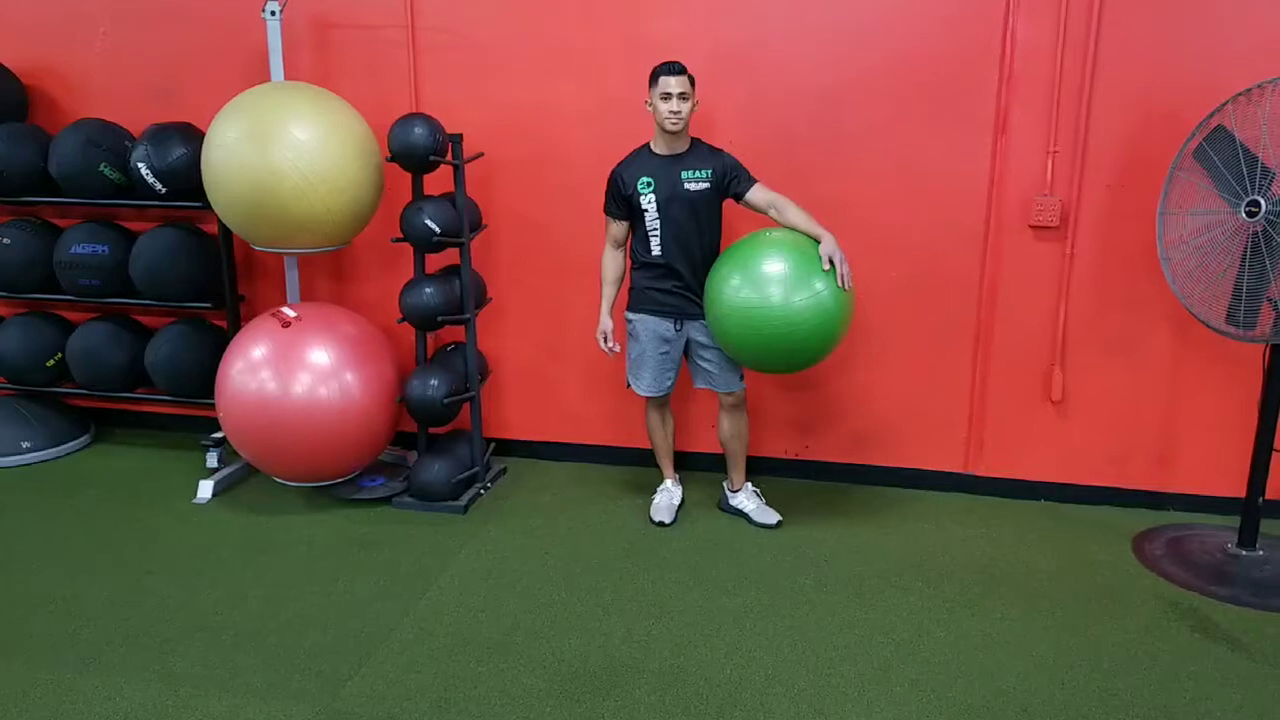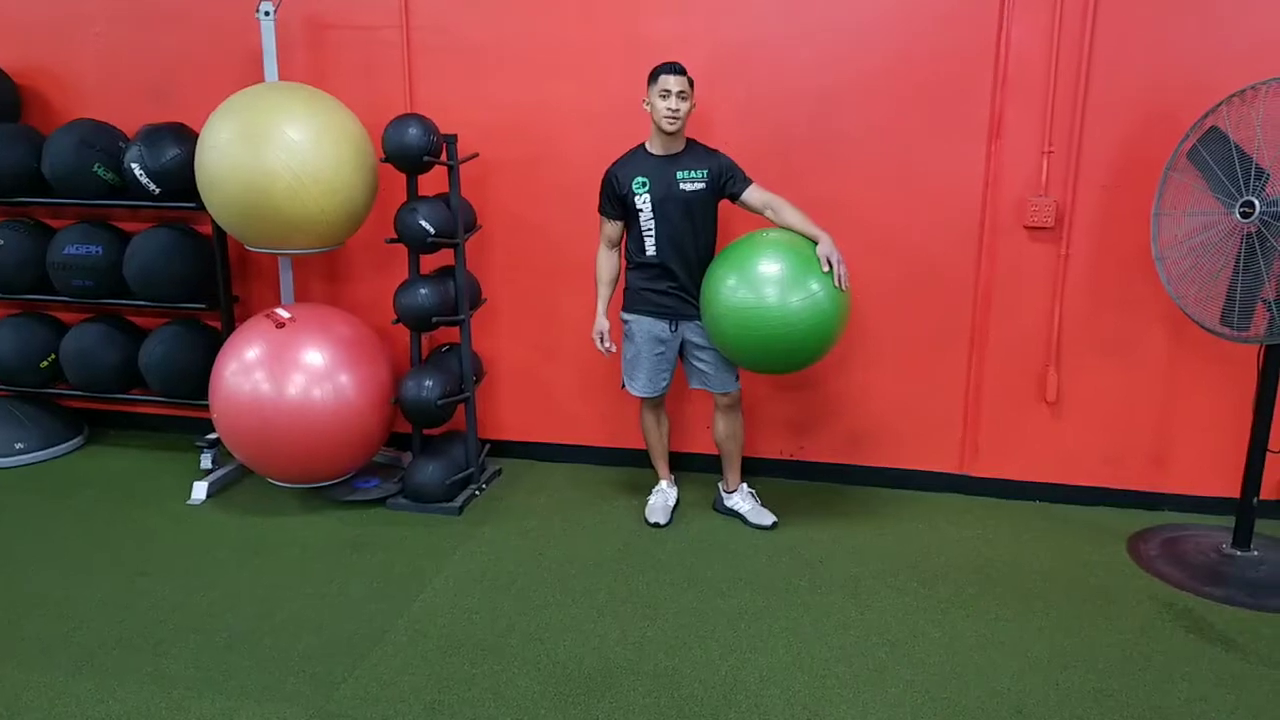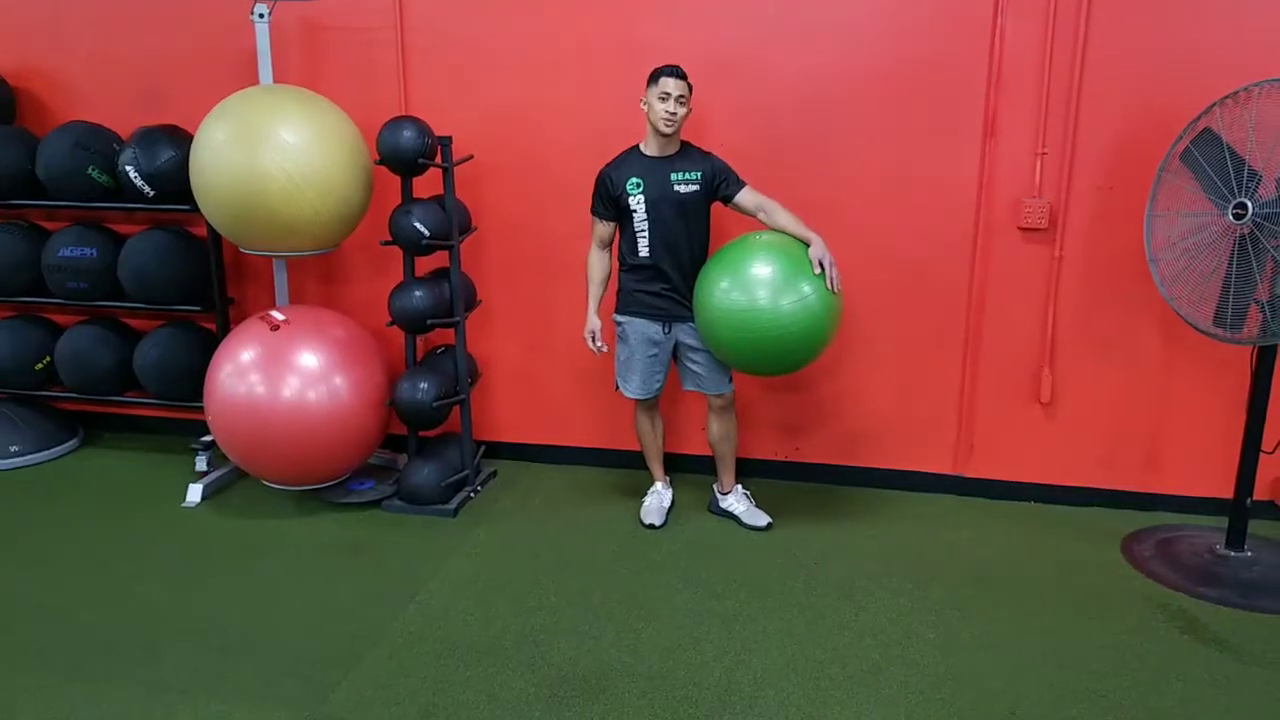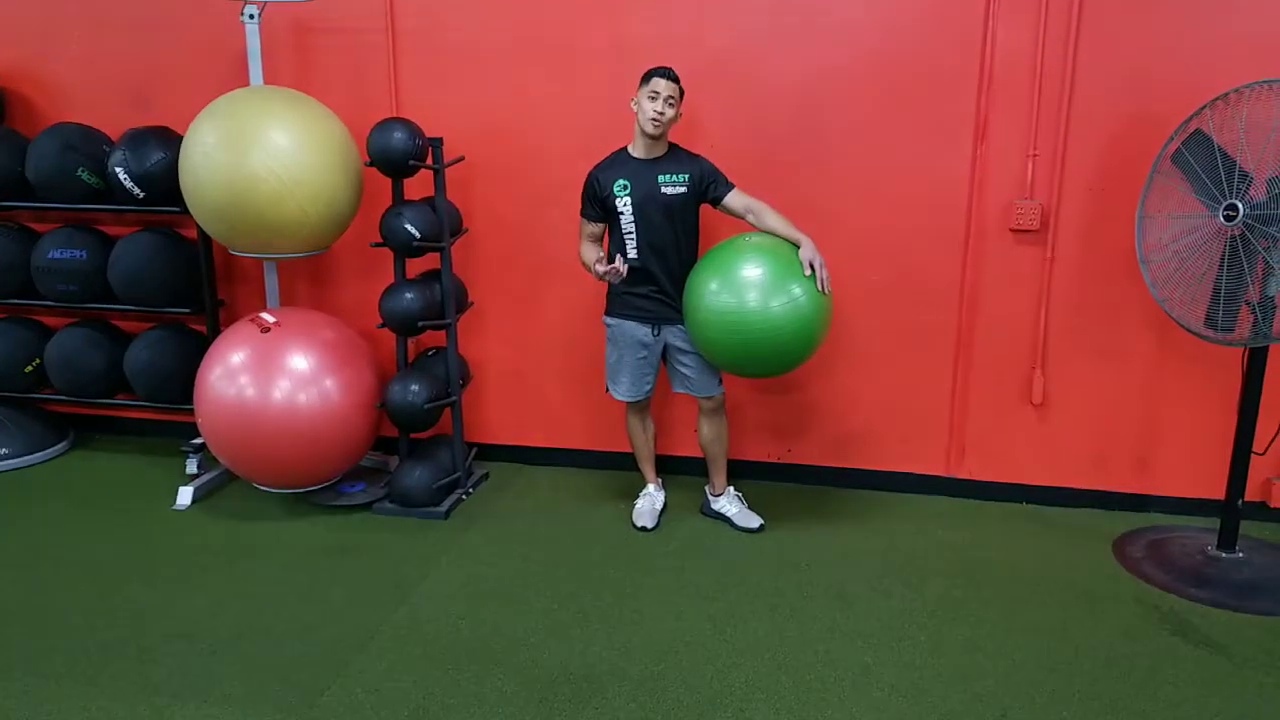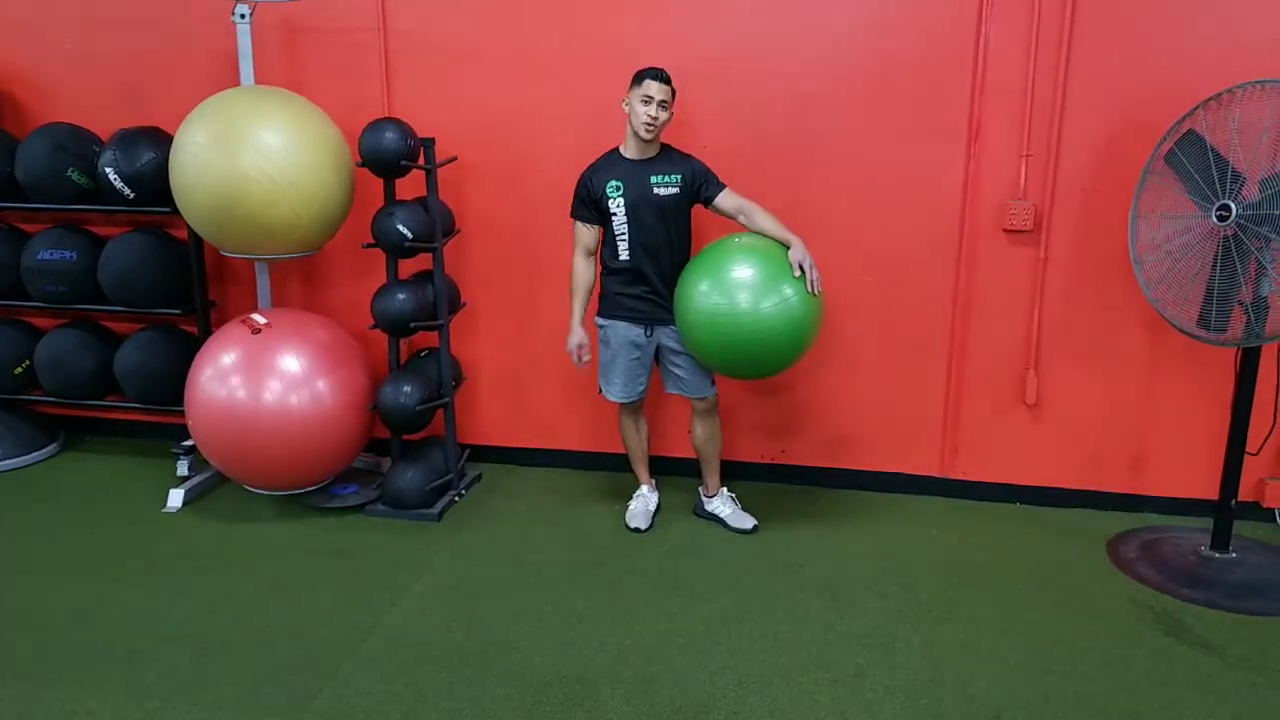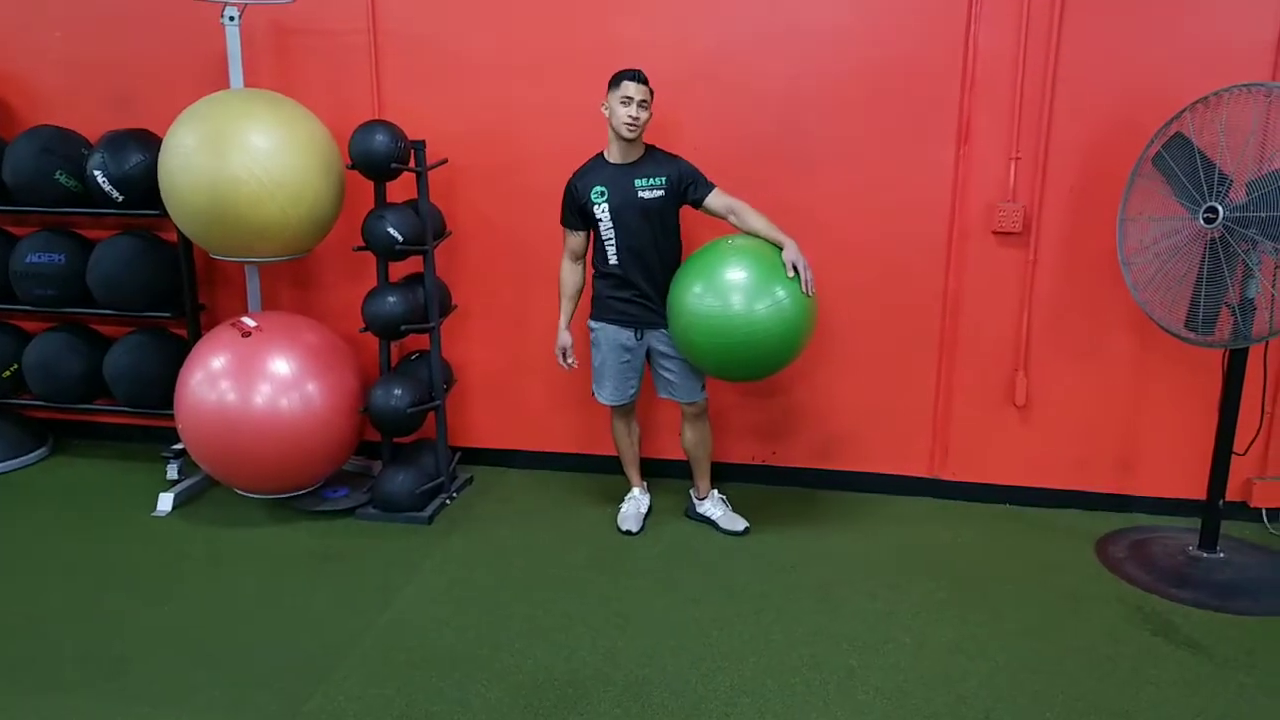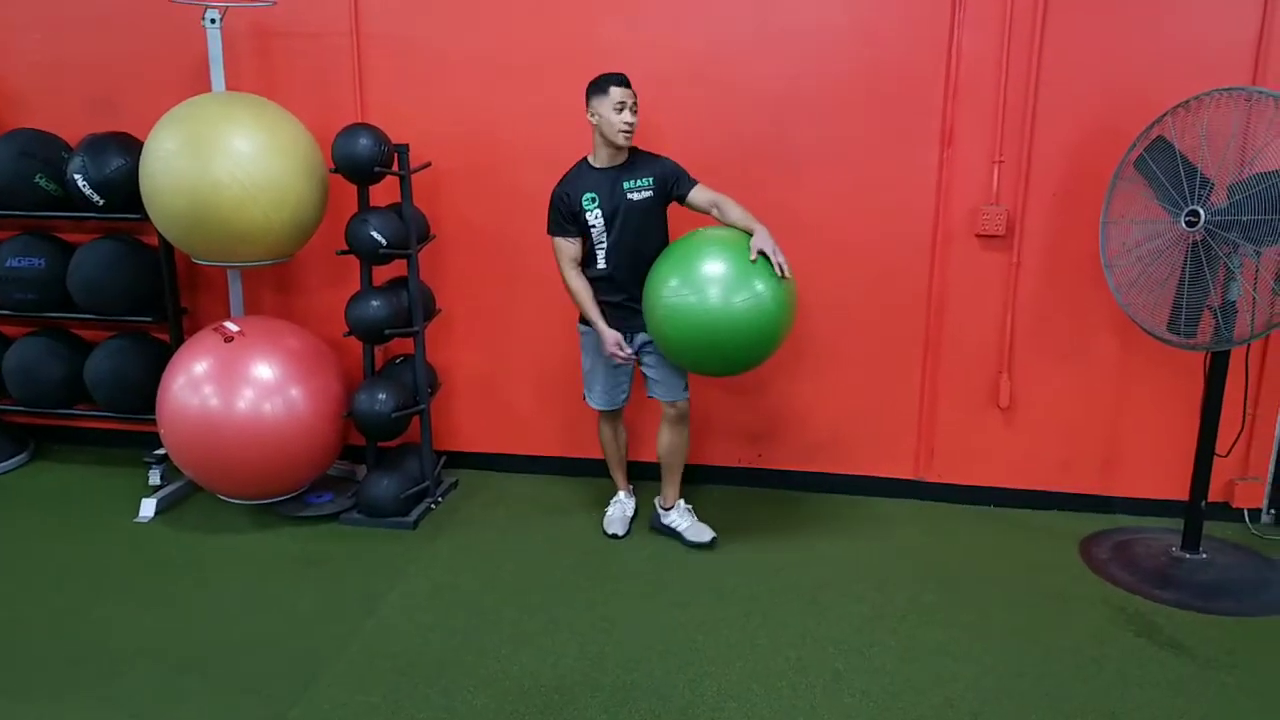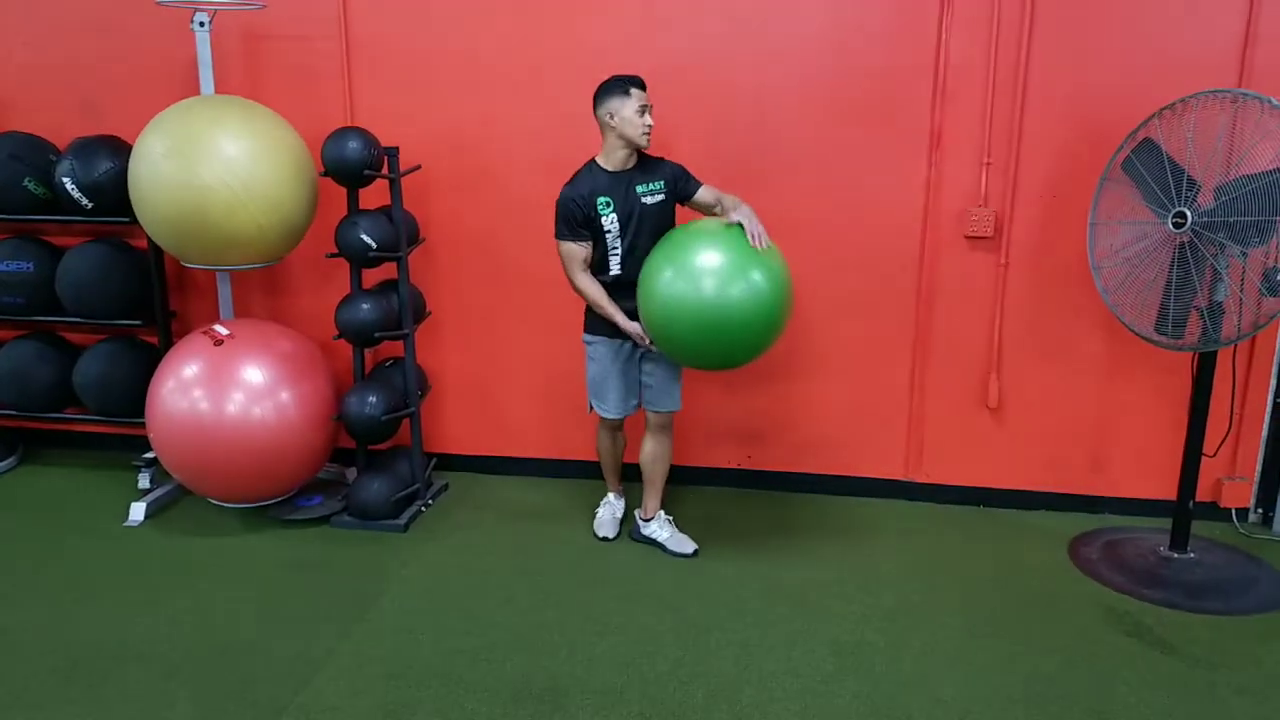
dt=0.4s
person 1, frame 1
left shoulder: (717, 163)
right shoulder: (627, 173)
left elbow: (772, 204)
right elbow: (615, 247)
left wrist: (824, 237)
right wrist: (605, 312)
left hip: (709, 305)
right hip: (651, 310)
left knee: (733, 396)
right knee: (656, 398)
left ankle: (737, 490)
right ankle: (669, 484)
person 1, frame 2
left shoulder: (712, 164)
right shoulder: (622, 173)
left elbow: (768, 204)
right elbow: (609, 247)
left wrist: (821, 237)
right wrist: (601, 311)
left hip: (704, 306)
right hip: (646, 311)
left knee: (728, 396)
right knee: (651, 399)
left ankle: (733, 491)
right ankle: (664, 485)
person 1, frame 3
left shoulder: (705, 166)
right shoulder: (615, 174)
left elbow: (761, 206)
right elbow: (600, 246)
left wrist: (813, 240)
right wrist: (592, 310)
left hip: (698, 308)
right hip: (639, 312)
left knee: (722, 398)
right knee: (646, 401)
left ankle: (728, 492)
right ankle: (659, 487)
person 1, frame 4
left shoulder: (693, 168)
right shoulder: (604, 176)
left elbow: (749, 208)
right elbow: (588, 240)
left wrist: (803, 241)
right wrist: (597, 265)
left hip: (687, 310)
right hip: (629, 314)
left knee: (711, 400)
right knee: (636, 403)
left ankle: (719, 494)
right ankle: (651, 489)
person 1, frame 5
left shoulder: (686, 169)
right shoulder: (596, 177)
left elbow: (742, 209)
right elbow: (585, 254)
left wrist: (794, 243)
right wrist: (576, 323)
left hip: (680, 311)
right hip: (621, 316)
left knee: (705, 401)
right knee: (629, 404)
left ankle: (713, 496)
right ankle: (645, 489)
person 1, frame 6
left shoulder: (672, 170)
right shoulder: (583, 183)
left elbow: (731, 209)
right elbow: (573, 259)
left wrist: (786, 243)
right wrist: (564, 324)
left hip: (671, 314)
right hip: (612, 320)
left knee: (694, 406)
right knee: (621, 407)
left ankle: (704, 498)
right ankle: (636, 492)
person 1, frame 7
left shoulder: (657, 170)
right shoulder: (569, 190)
left elbow: (714, 202)
right elbow: (569, 268)
left wrist: (758, 229)
right wrist: (602, 329)
right hip: (604, 321)
left knee: (675, 408)
right knee: (609, 410)
left ankle: (670, 507)
right ankle: (622, 494)
person 1, frame 8
left shoulder: (665, 174)
right shoulder: (578, 194)
left elbow: (716, 204)
right elbow: (578, 272)
left wrist: (743, 213)
right wrist: (625, 323)
right hip: (609, 329)
left knee: (661, 419)
right knee: (611, 419)
left ankle: (650, 518)
right ankle: (613, 496)
